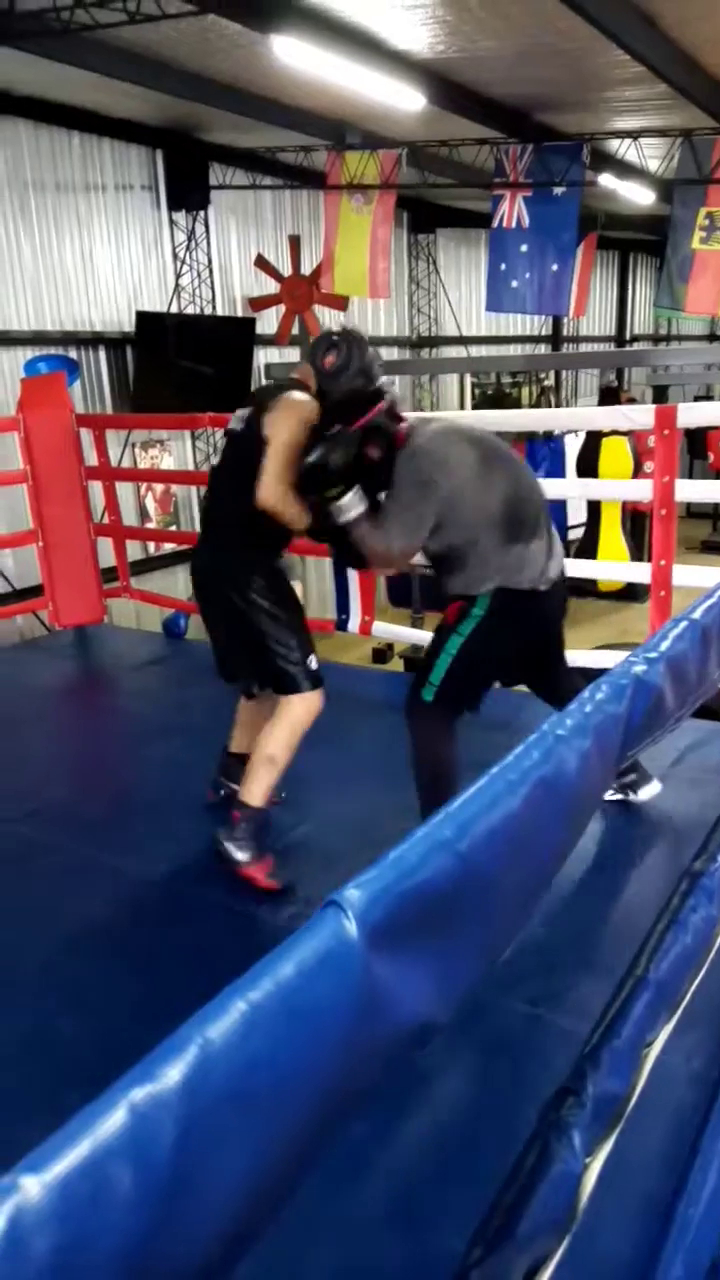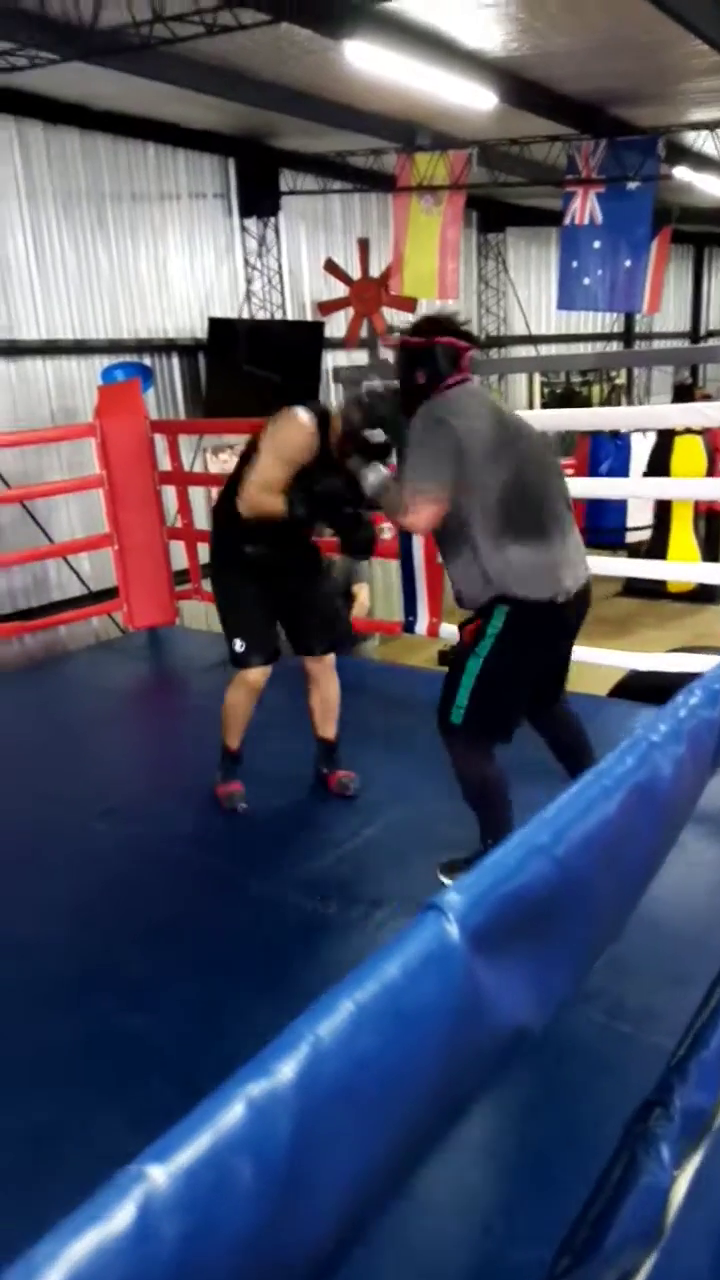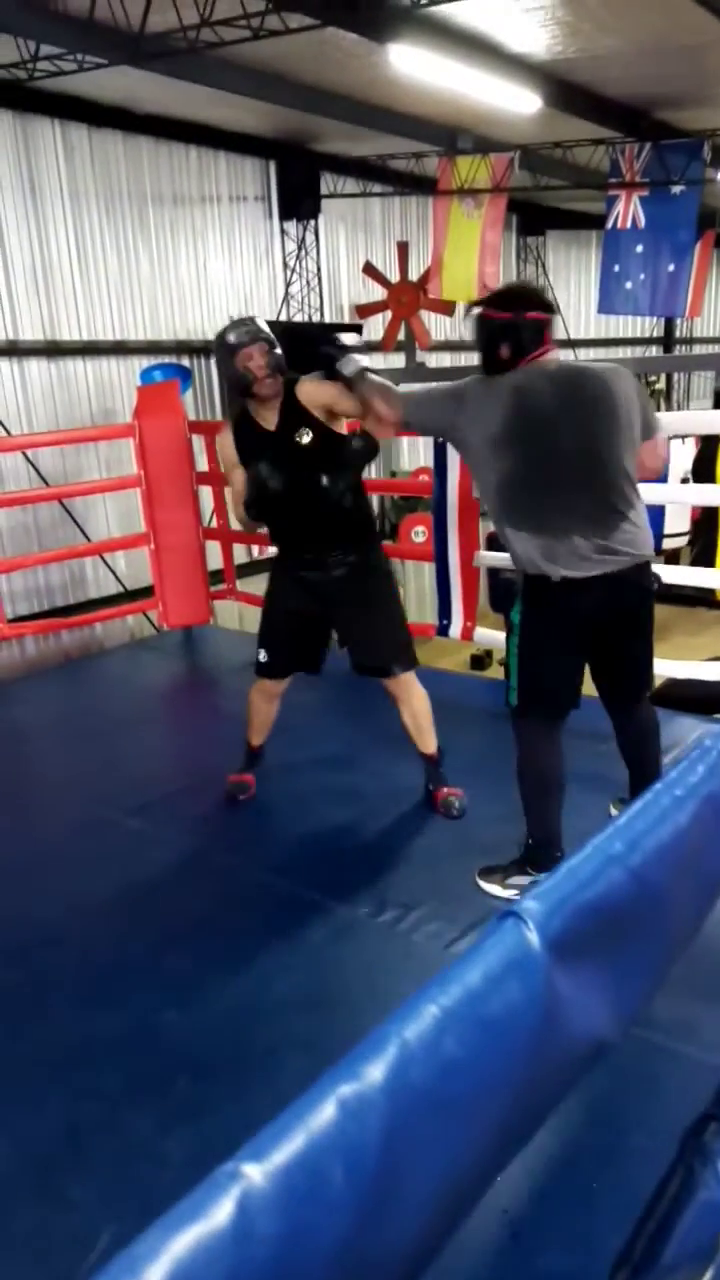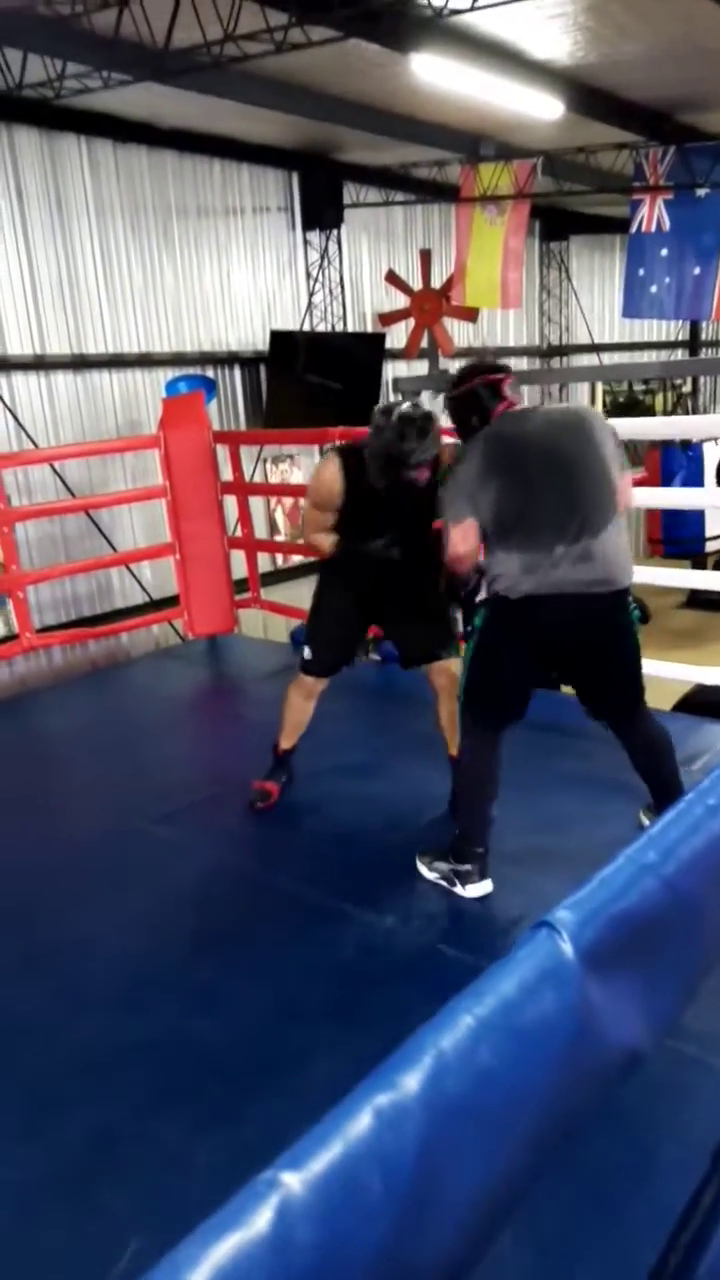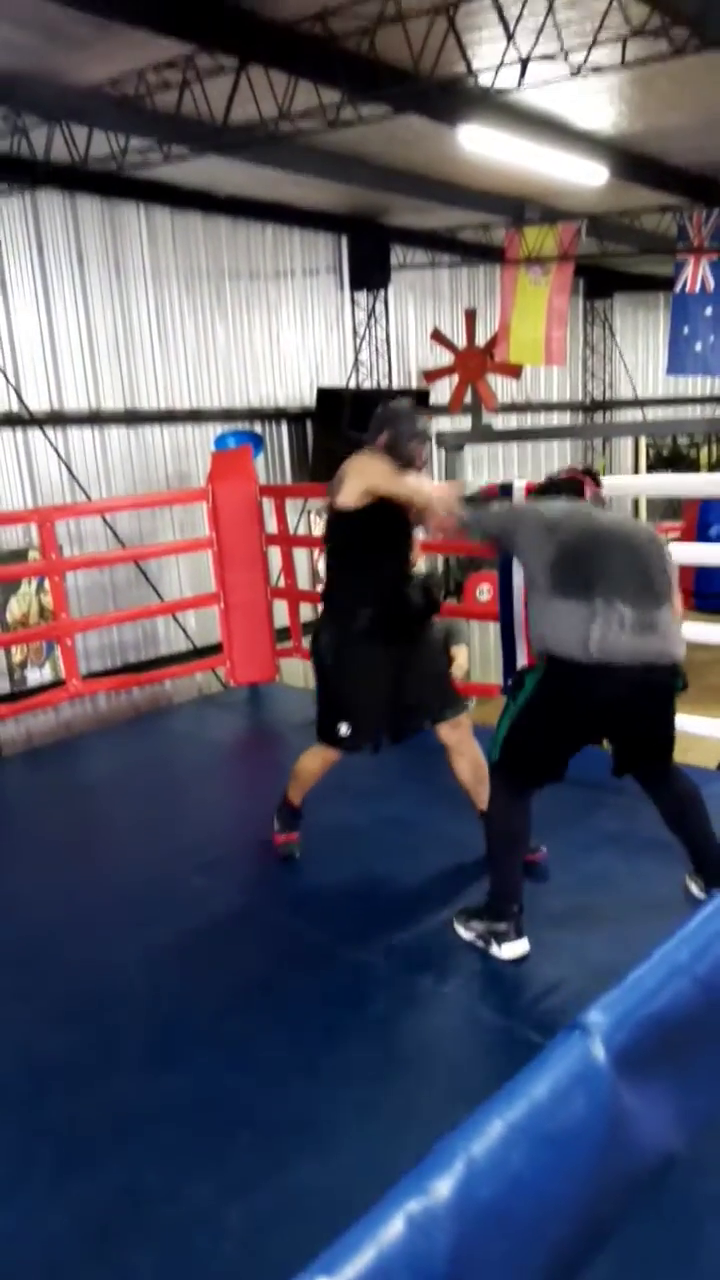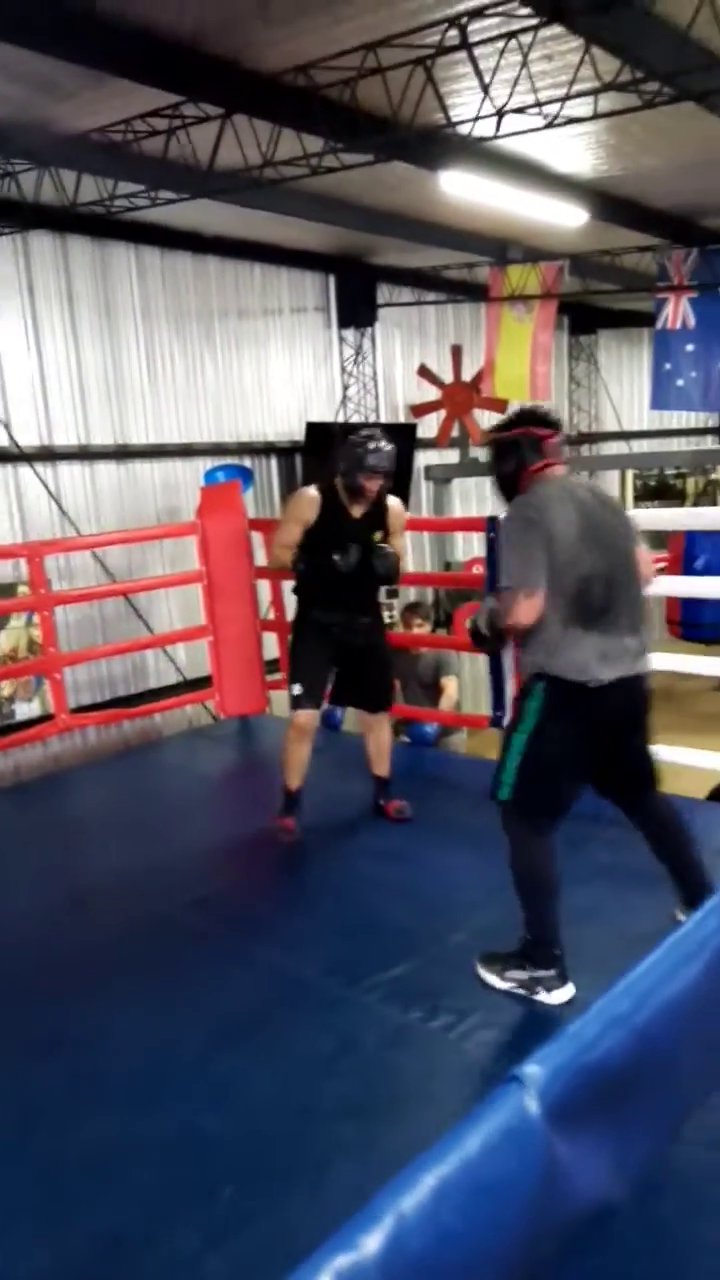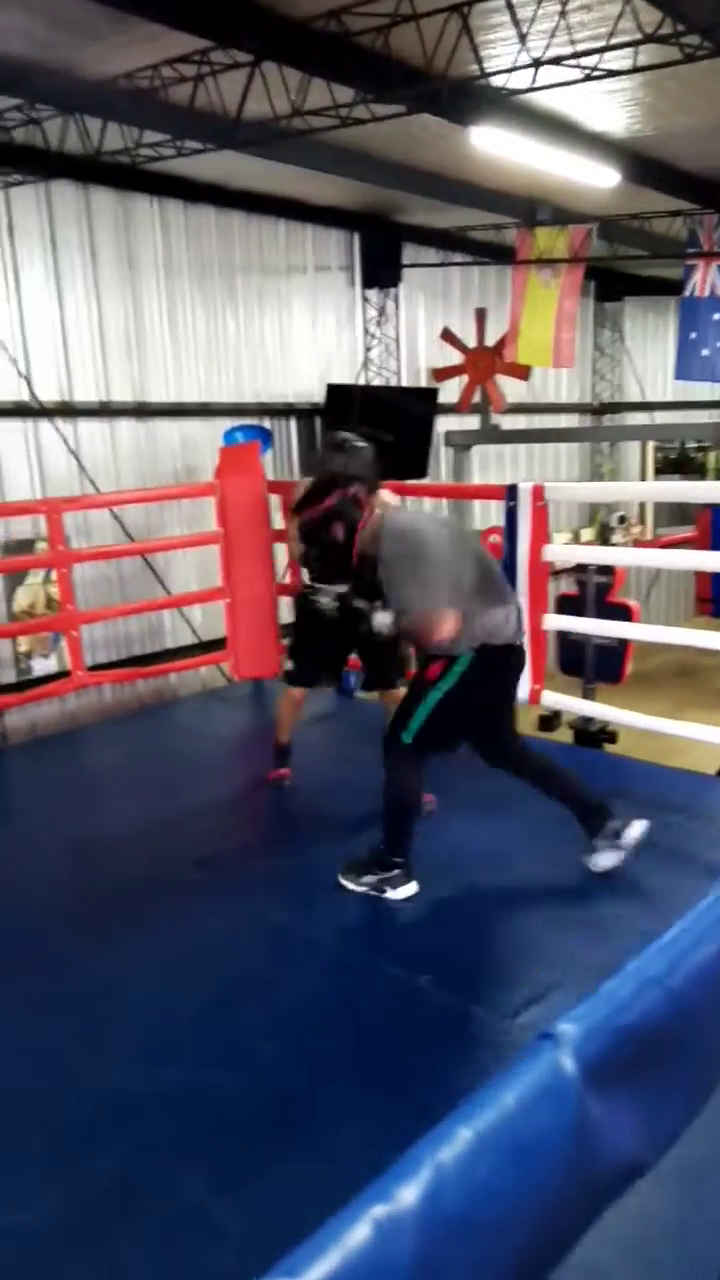
dt=0.7s
person 1, frame 1
left shoulder: (418, 467)
right shoulder: (437, 434)
left elbow: (392, 556)
left wrist: (344, 499)
left hip: (499, 595)
right hip: (540, 579)
left knee: (428, 710)
right knee: (553, 678)
right ankle: (630, 776)
person 1, frame 2
left shoulder: (437, 418)
right shoulder: (482, 415)
left elbow: (415, 513)
left wrist: (370, 474)
left hip: (520, 601)
right hip: (563, 587)
left knee: (464, 726)
right knee: (541, 699)
person 1, frame 3
left shoulder: (482, 399)
right shoulder: (617, 384)
left elbow: (386, 412)
right elbow: (652, 464)
left hip: (554, 585)
right hip: (629, 572)
left knee: (537, 721)
right knee: (629, 697)
left ankle: (543, 862)
person 1, frame 4
left shoulder: (471, 460)
right shoulder: (588, 421)
left elbow: (462, 550)
right elbow: (623, 498)
left hip: (522, 606)
right hip: (604, 597)
left knee: (481, 726)
right knee: (630, 715)
left ankle: (468, 860)
person 1, frame 5
left shoulder: (531, 516)
right shoulder: (644, 534)
right elbow: (674, 609)
left hip: (576, 669)
right hip: (658, 670)
left knee: (510, 781)
right knee: (660, 772)
left ankle: (503, 921)
person 1, frame 6
left shoulder: (528, 512)
right shoulder: (603, 503)
left elbow: (523, 611)
right elbow: (643, 572)
left wrist: (488, 619)
left hip: (564, 689)
right hip: (625, 679)
left knee: (524, 817)
right knee: (640, 796)
left ankle: (544, 962)
person 1, frame 7
left shoulder: (399, 548)
right shoulder: (395, 521)
left elbow: (440, 629)
left wrist: (389, 624)
left hip: (478, 650)
right hip: (497, 643)
left knee: (404, 747)
right knee: (499, 746)
left ankle: (391, 868)
right ankle: (608, 825)
person 2, frame 1
left shoulder: (275, 401)
right shoulder: (299, 406)
right elbow: (270, 495)
right wrist: (335, 537)
left hip: (229, 563)
right hip: (241, 571)
left knee: (267, 678)
right knee: (303, 696)
left ankle: (231, 775)
right ankle: (244, 829)
person 2, frame 2
left shoulder: (344, 441)
right shoulder: (300, 430)
left elbow: (340, 501)
right elbow: (250, 503)
left wrist: (353, 524)
right wrist: (310, 506)
left hip: (295, 553)
right hip: (241, 556)
left knee: (322, 663)
right knee: (253, 673)
left ankle: (329, 762)
right ankle: (230, 765)
person 2, frame 3
left shoulder: (312, 392)
right shoulder: (233, 439)
right elbow: (247, 516)
left wrist: (353, 458)
right wrist: (258, 497)
left hip: (358, 564)
right hip: (295, 573)
left knee: (398, 676)
right knee: (270, 679)
left ankle: (435, 775)
right ankle: (251, 762)
person 2, frame 4
left shoulder: (440, 462)
right shoulder: (335, 473)
right elbow: (314, 533)
right wrist: (359, 554)
left hip: (413, 573)
right hip: (348, 577)
left knee: (446, 671)
right knee: (311, 679)
right ankle: (280, 767)
person 2, frame 5
left shoulder: (396, 494)
right shoulder: (364, 470)
right elbow: (429, 499)
left wrist: (418, 587)
left hip: (401, 629)
right hip: (352, 636)
left knee: (456, 729)
right knee: (334, 746)
right ankle: (287, 816)
person 2, frame 6
left shoulder: (392, 509)
right shoulder: (310, 501)
left elbow: (398, 564)
right elbow: (277, 554)
left wrist: (387, 567)
right wrist: (320, 563)
left hip: (366, 624)
right hip: (316, 624)
left knee: (376, 713)
right knee: (303, 718)
left ankle: (382, 794)
right ankle: (290, 805)
person 2, frame 7
left shoulder: (383, 503)
right shoulder: (308, 494)
right elbow: (299, 549)
right wrist: (317, 586)
left hip: (372, 603)
right hip: (323, 599)
left knee: (395, 692)
right knee: (296, 688)
right ankle: (281, 756)
